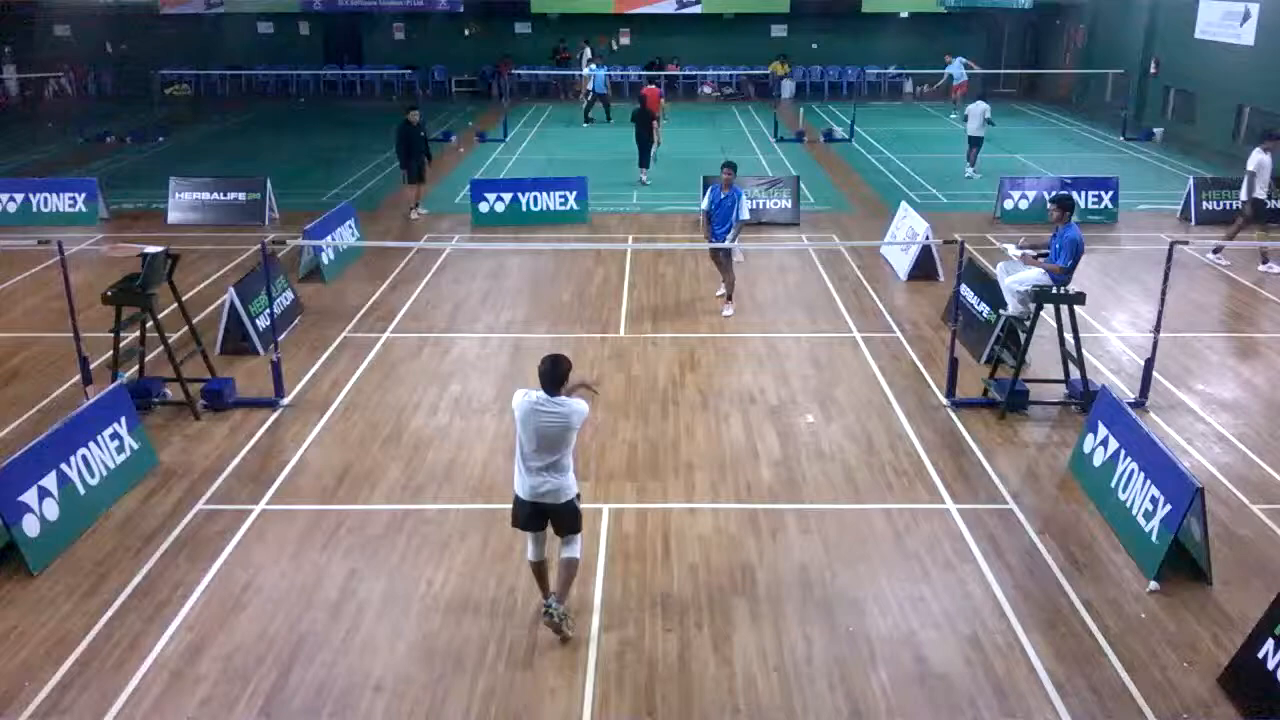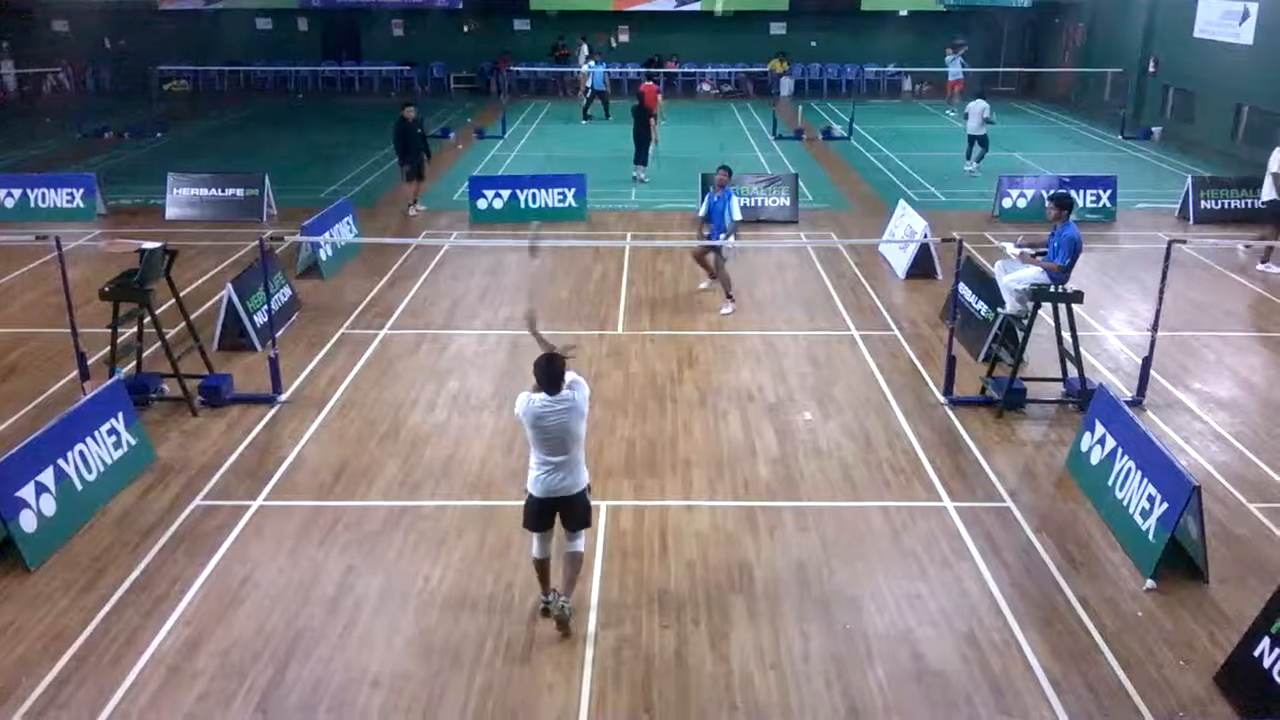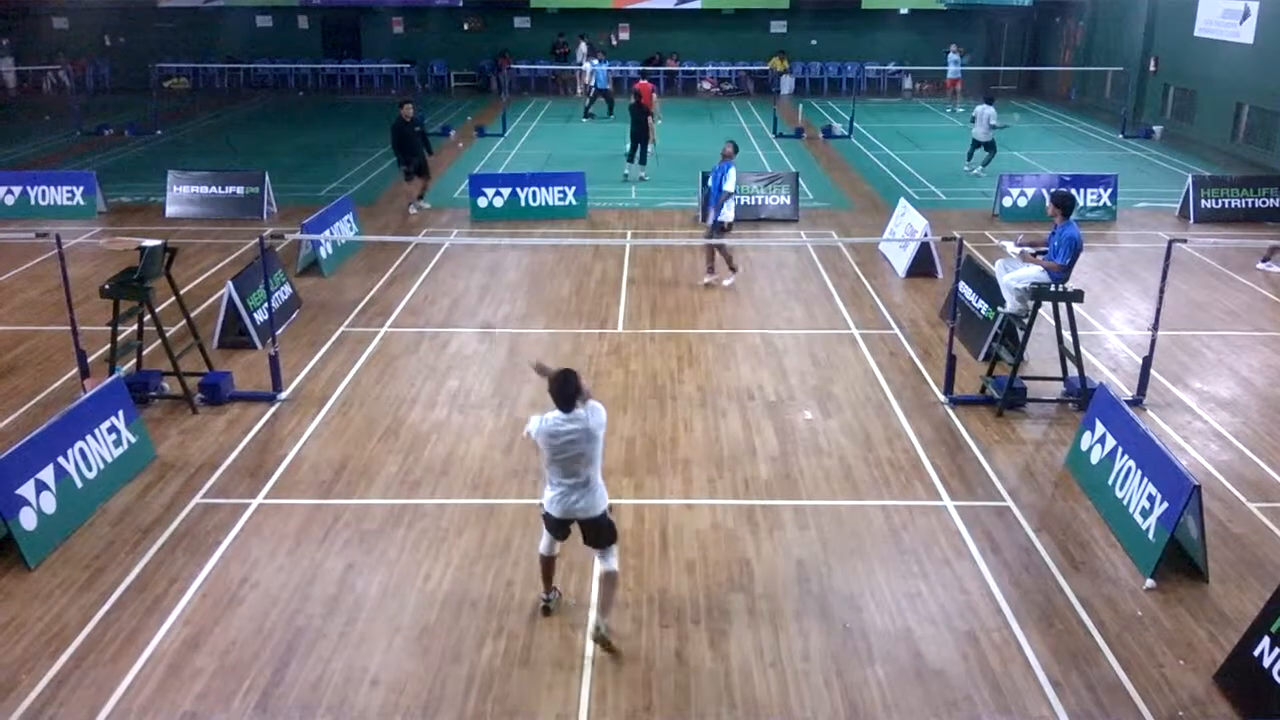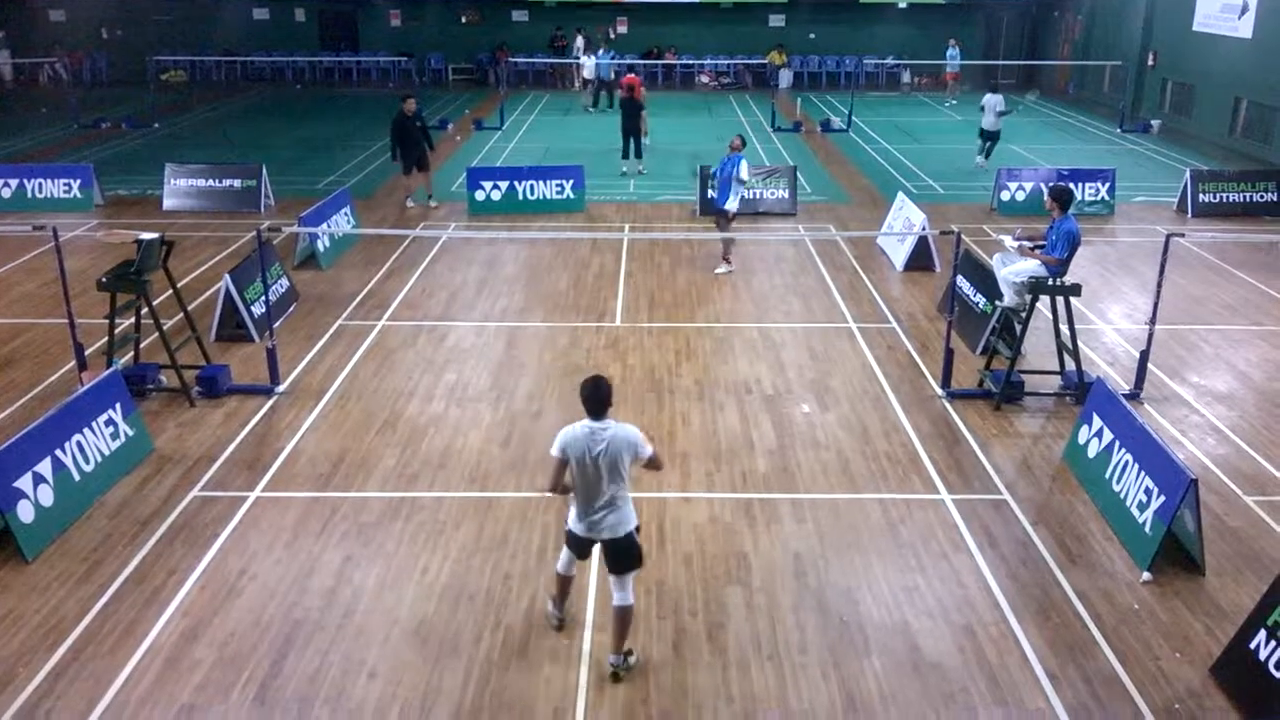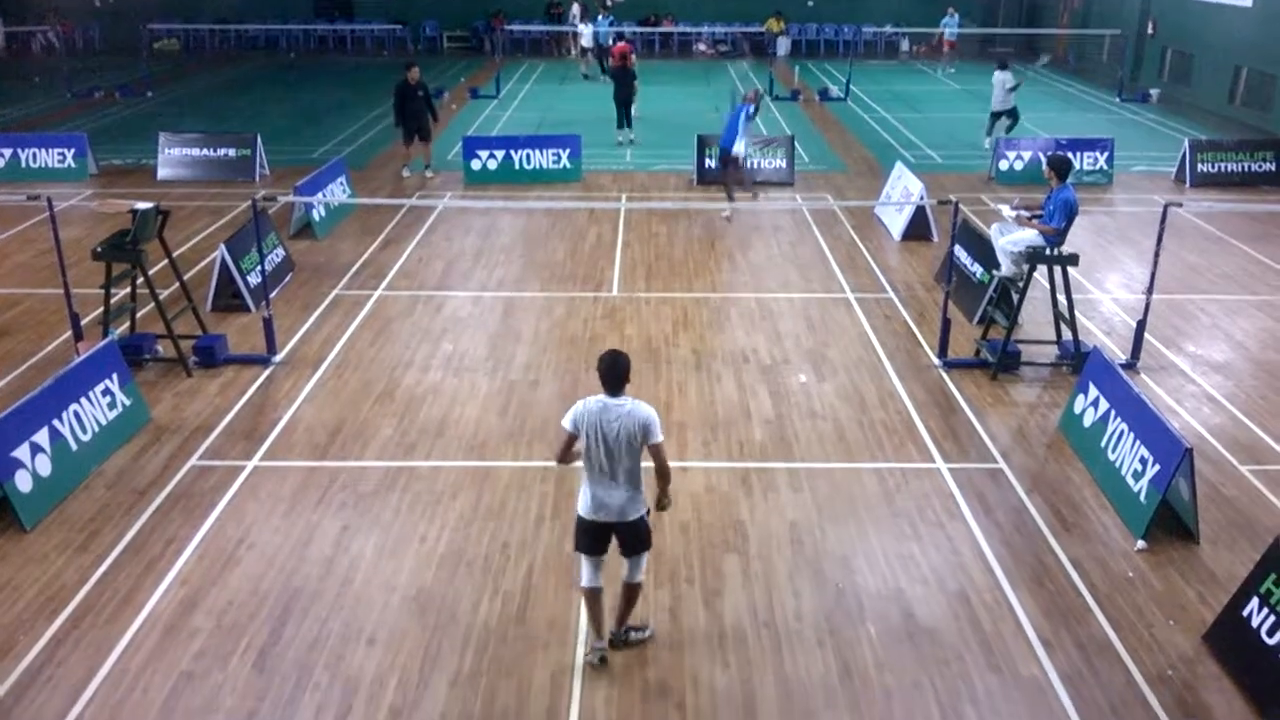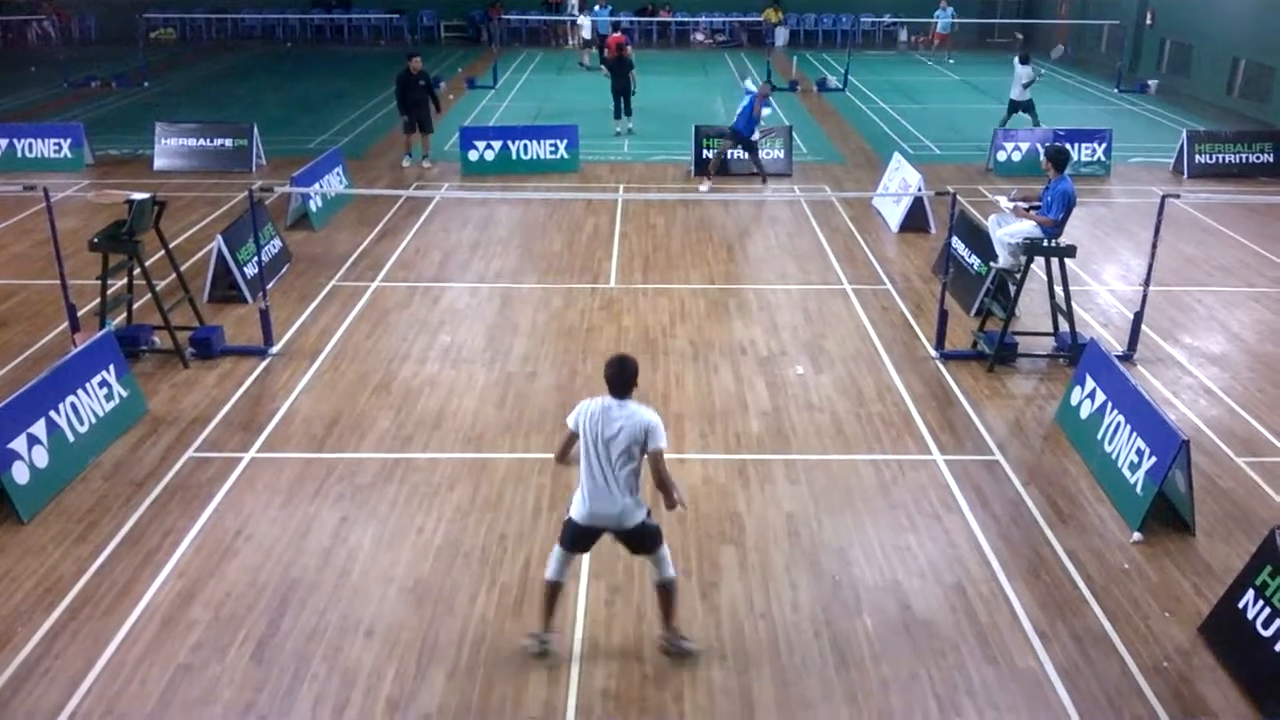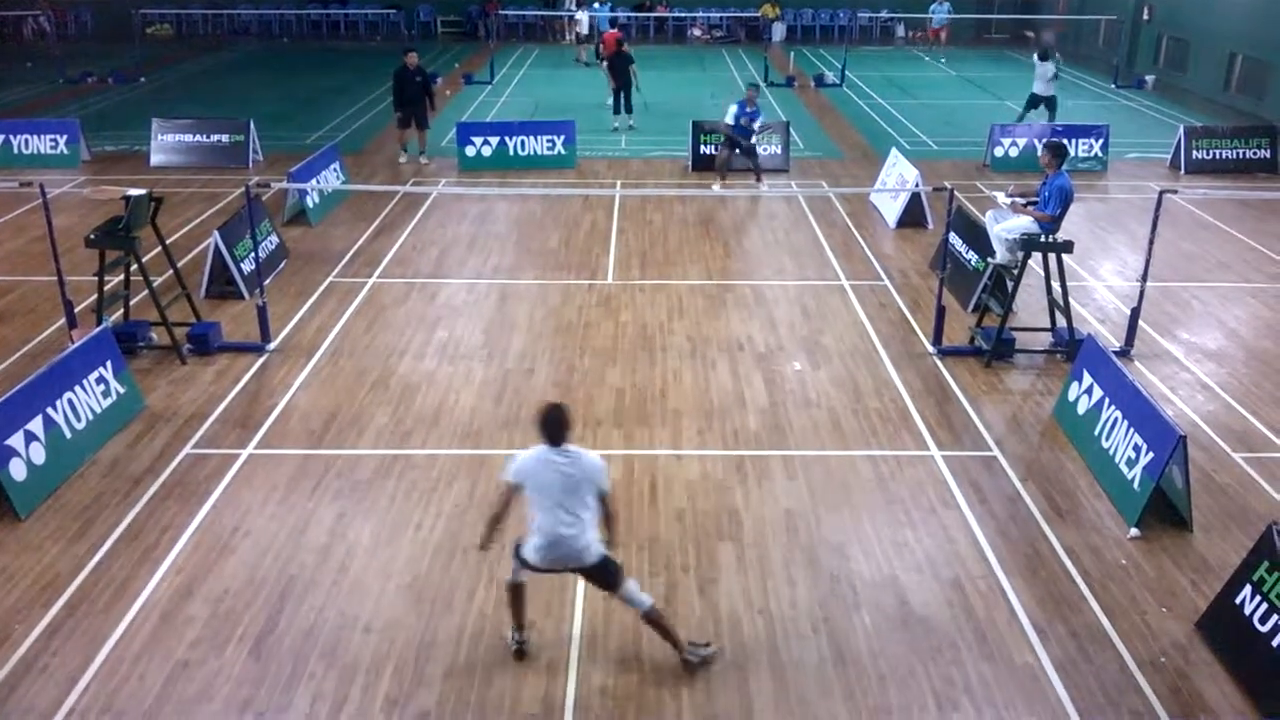
dt=0.3s
person 1, frame 1
left shoulder: (522, 401)
right shoulder: (577, 409)
left wrist: (573, 388)
right wrist: (574, 389)
left hip: (528, 491)
right hip: (562, 492)
left knee: (535, 546)
right knee: (571, 546)
left ankle: (547, 600)
right ankle: (558, 607)
person 1, frame 2
left shoulder: (525, 406)
right shoulder: (578, 397)
left elbow: (539, 389)
right elbow: (563, 368)
right wrist: (536, 333)
left hip: (540, 488)
right hip: (574, 486)
left knee: (541, 544)
right knee: (575, 541)
left ankle: (546, 597)
right ankle: (564, 601)
person 1, frame 3
left shoulder: (540, 425)
right shoulder: (594, 417)
right elbow: (585, 396)
right wrist: (552, 375)
left hip: (557, 504)
right hip: (593, 505)
left knee: (549, 541)
right knee: (608, 558)
left ankle: (547, 596)
right ankle: (602, 623)
person 1, frame 4
left shoulder: (568, 436)
right shoulder: (628, 434)
left elbow: (555, 486)
right elbow: (656, 464)
left hip: (581, 523)
right hip: (620, 525)
left knee: (568, 558)
right knee: (623, 589)
left ankle: (557, 610)
right ankle: (618, 657)
person 1, frame 5
left shoulder: (582, 410)
right shoulder: (644, 414)
left elbow: (561, 457)
right elbow: (662, 468)
right wrist: (664, 494)
left hip: (592, 507)
right hip: (630, 508)
left knee: (590, 572)
right knee: (635, 567)
left ankle: (597, 643)
right ankle: (619, 631)
person 1, frame 6
left shoulder: (586, 409)
right shoulder: (648, 419)
left elbow: (561, 455)
right elbow: (659, 474)
left wrist: (570, 460)
right wrist: (672, 496)
left hip: (586, 512)
right hip: (628, 515)
left knee: (559, 563)
right knee: (662, 563)
left ankle: (543, 635)
right ankle: (671, 636)
person 1, frame 7
left shoulder: (524, 460)
right shoulder: (592, 462)
left elbow: (501, 507)
right elbow: (607, 510)
left wrist: (488, 534)
right wrist: (610, 538)
left hip: (541, 552)
right hip: (586, 551)
left knee: (518, 566)
right knee: (634, 596)
left ankle: (518, 637)
right ankle: (686, 651)
